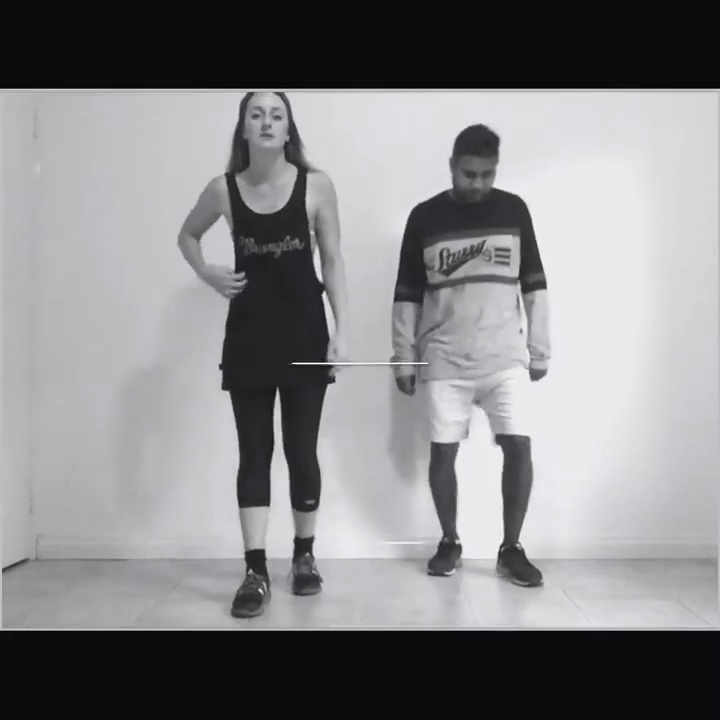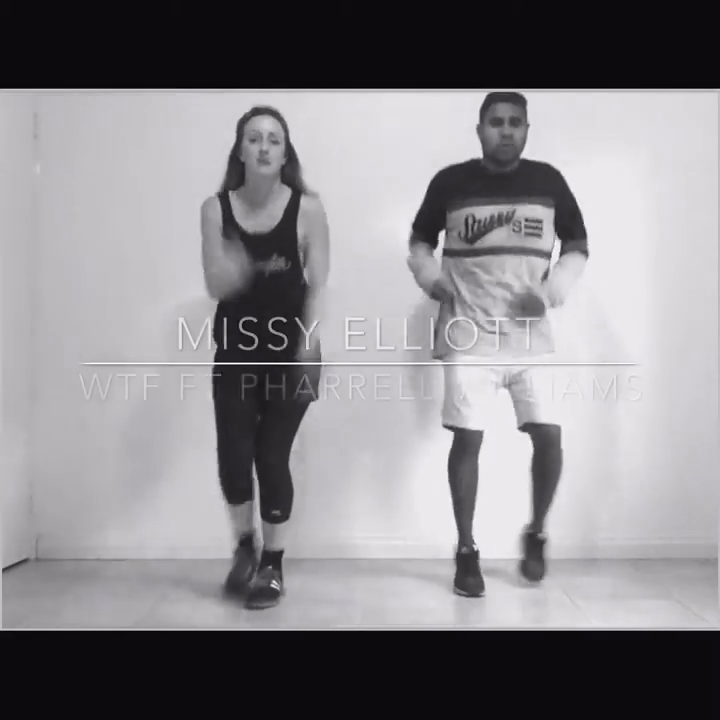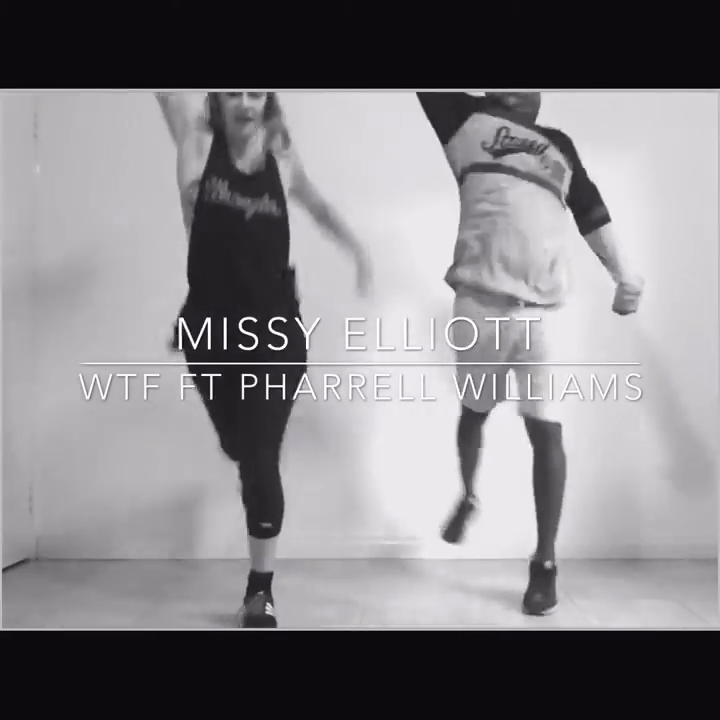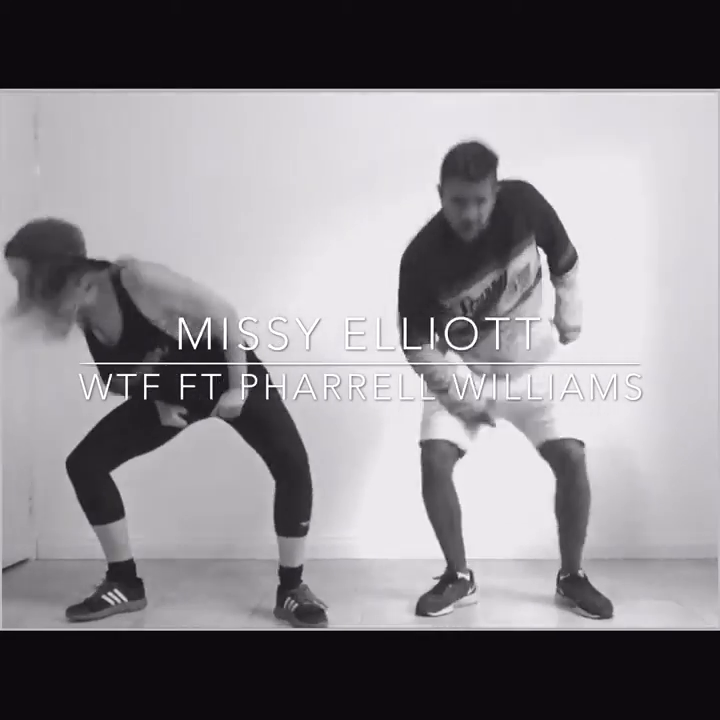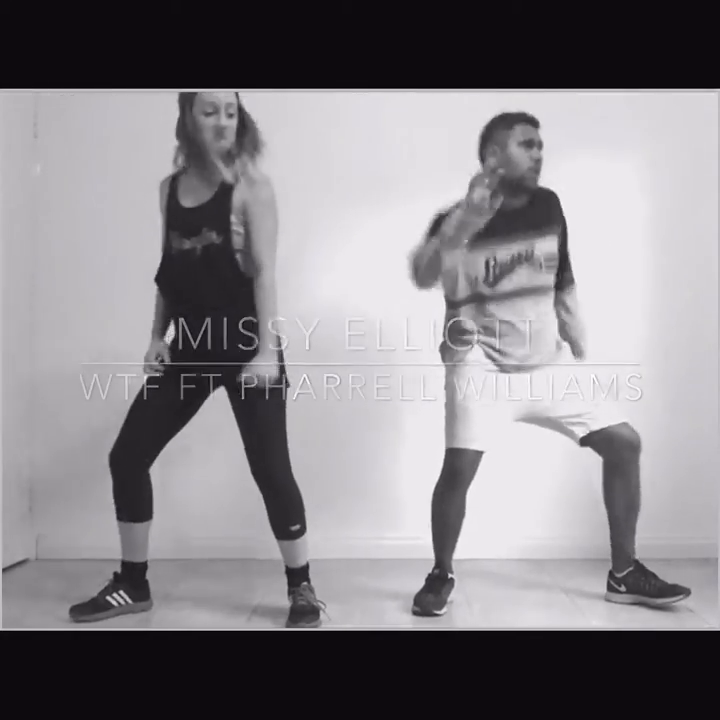
dt=1s
person 1, frame 1
left shoulder: (316, 185)
right shoulder: (222, 189)
left elbow: (332, 260)
right elbow: (187, 235)
left wrist: (341, 327)
right wrist: (208, 274)
left hip: (304, 334)
right hip: (248, 335)
left knee: (302, 450)
right knee: (254, 451)
left ankle: (303, 554)
right ankle: (256, 571)
person 1, frame 2
left shoulder: (308, 207)
right shoulder: (215, 208)
left elbow: (318, 281)
right elbow: (214, 286)
left wrist: (309, 334)
right wrist: (226, 271)
left hip: (291, 344)
right hip: (236, 345)
left knee: (272, 458)
right knee: (233, 456)
left ankle: (272, 566)
right ankle: (245, 548)
person 1, frame 3
left shoulder: (284, 161)
right shoulder: (197, 146)
left elbow: (317, 205)
right elbow: (170, 97)
left wrist: (356, 247)
left hip: (274, 328)
right hip: (209, 327)
left knee: (261, 459)
right knee: (240, 444)
left ankle: (260, 591)
person 1, frame 4
left shoulder: (138, 280)
right shoulder: (83, 316)
left elbow: (223, 315)
right elbow: (124, 375)
left wrist: (238, 385)
right wrist: (158, 402)
left hip: (231, 380)
right hip: (170, 392)
left knee: (292, 467)
right knee: (84, 464)
left ankle: (291, 589)
right ankle: (125, 582)
person 1, frame 5
left shoulder: (252, 183)
right shoulder: (170, 187)
left elbow: (266, 271)
right elbow: (170, 272)
left wrist: (267, 349)
right wrist: (157, 337)
left hip: (246, 346)
right hip: (189, 348)
left knee: (270, 468)
right knee: (127, 456)
left ankle: (300, 587)
right ankle: (132, 584)
person 2, frame 1
left shoulder: (514, 209)
right shoulder: (424, 217)
left elbow: (535, 285)
right elbow: (407, 295)
left wrist: (539, 350)
right wrist: (404, 358)
left hip: (504, 355)
right hip: (445, 358)
left knee: (518, 446)
right knee: (442, 452)
left ankle: (511, 549)
right ankle: (449, 542)
person 2, frame 2
left shoulder: (548, 181)
right shoulder: (450, 182)
left elbow: (577, 247)
right elbow: (419, 240)
left wrist: (552, 291)
right wrist: (430, 277)
left hip: (529, 337)
right hip: (468, 338)
left knee: (548, 435)
right knee: (467, 438)
left ankle: (535, 534)
right ankle: (467, 551)
person 2, frame 3
left shoulder: (560, 145)
right shoulder: (469, 121)
left elbow: (593, 216)
right elbow: (428, 91)
left wrist: (625, 276)
left hip: (537, 307)
right hip: (479, 301)
left knee: (547, 432)
right knee: (477, 410)
left ankle: (545, 563)
right ankle: (468, 496)
person 2, frame 4
left shoulder: (524, 202)
right shoulder: (422, 258)
left elbow: (565, 260)
right elbow: (414, 341)
left wrist: (569, 317)
right wrist: (459, 391)
left hip: (528, 364)
right hip: (462, 370)
left knee: (571, 460)
right knee: (435, 461)
left ankle: (571, 576)
right ankle: (459, 577)
person 2, frame 5
left shoulder: (548, 206)
right shoulder: (462, 215)
right elbow: (422, 275)
left wrist: (579, 348)
right wrist: (465, 221)
left hip: (545, 360)
right hip: (481, 361)
left knee: (624, 443)
right knee: (459, 467)
left ankle: (624, 573)
right ankle: (441, 575)
